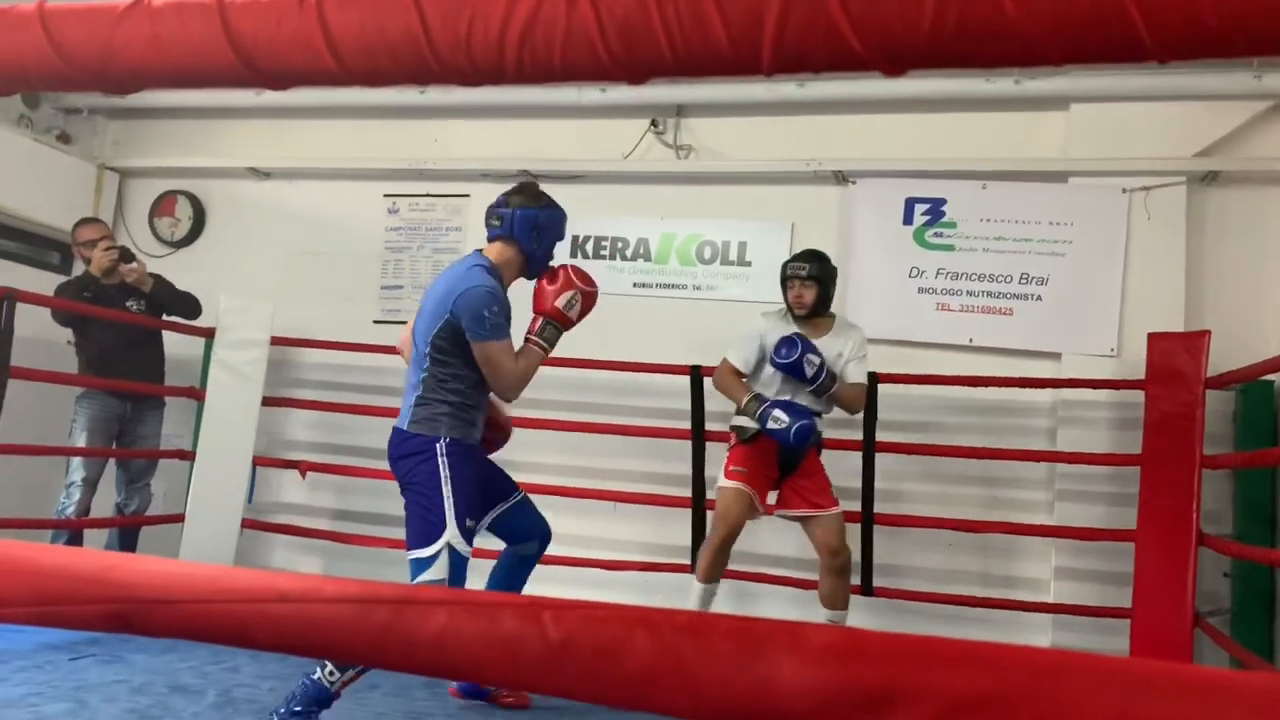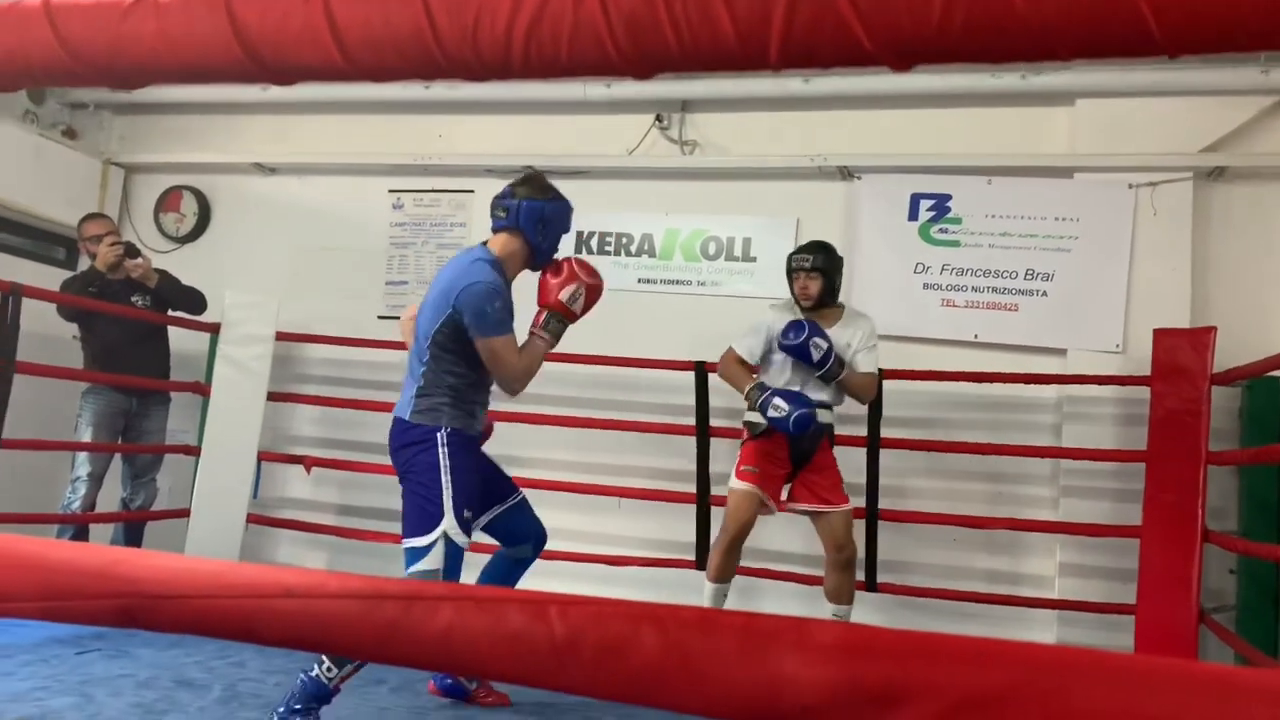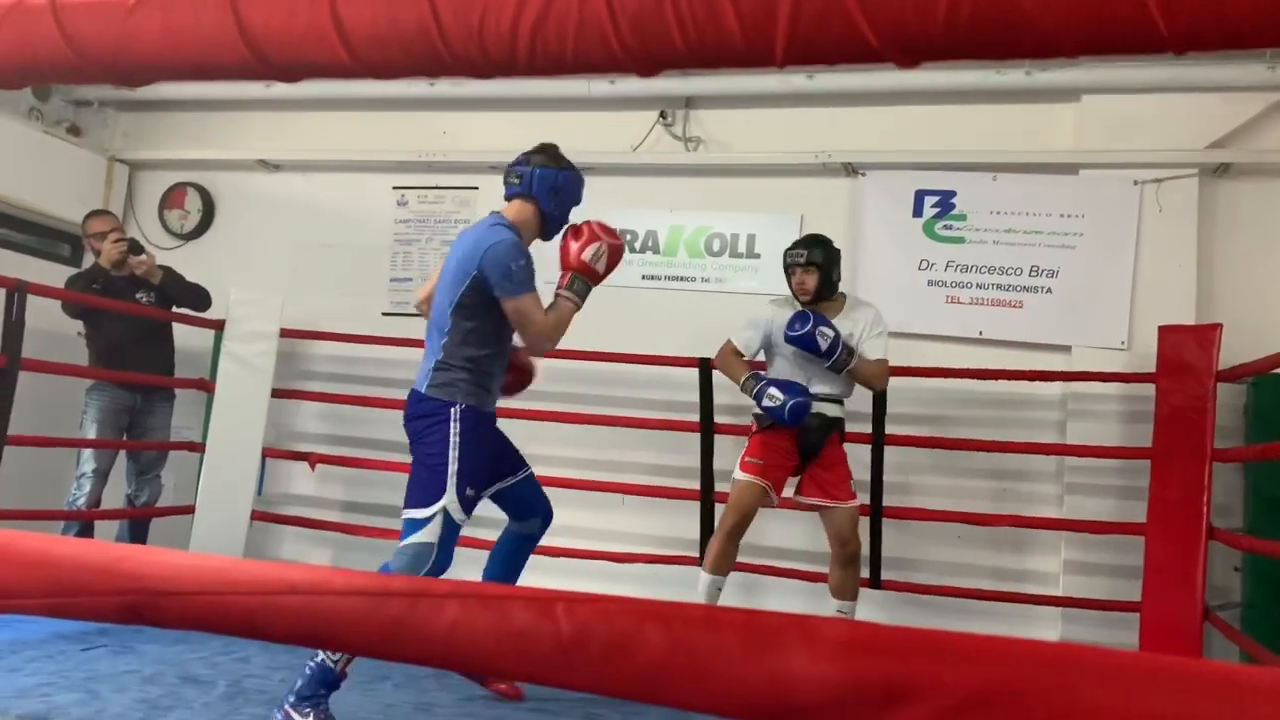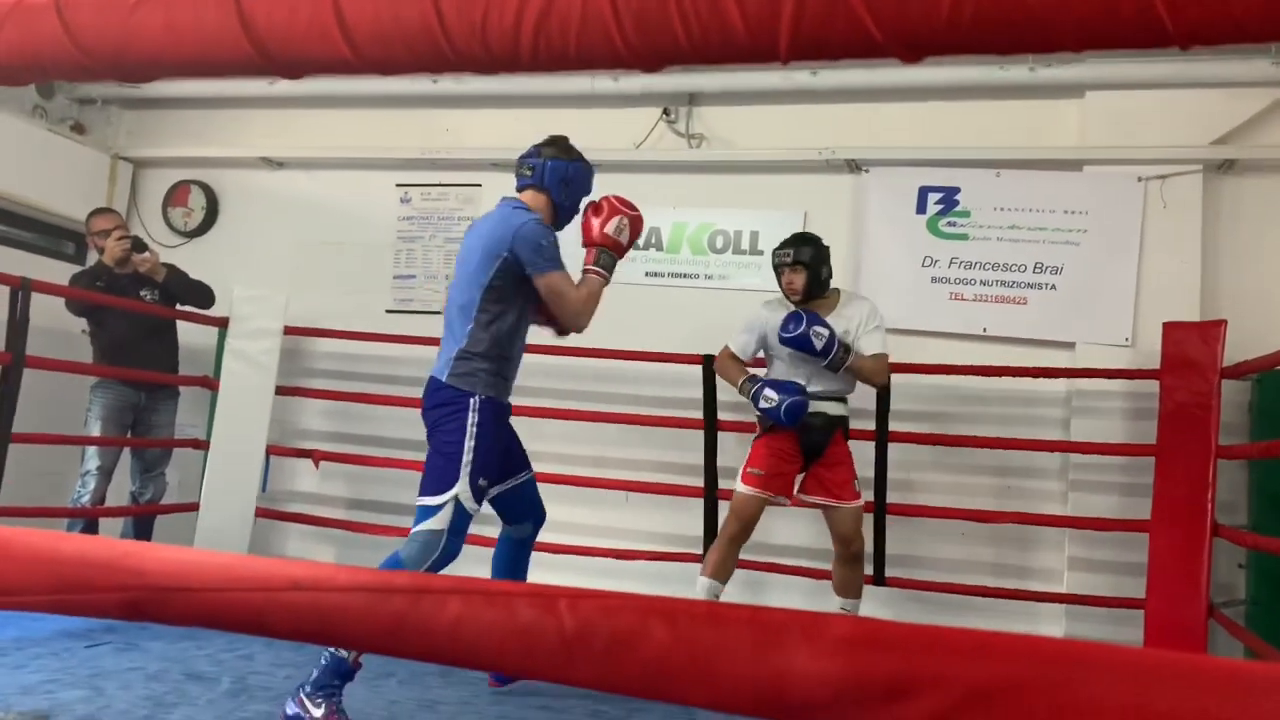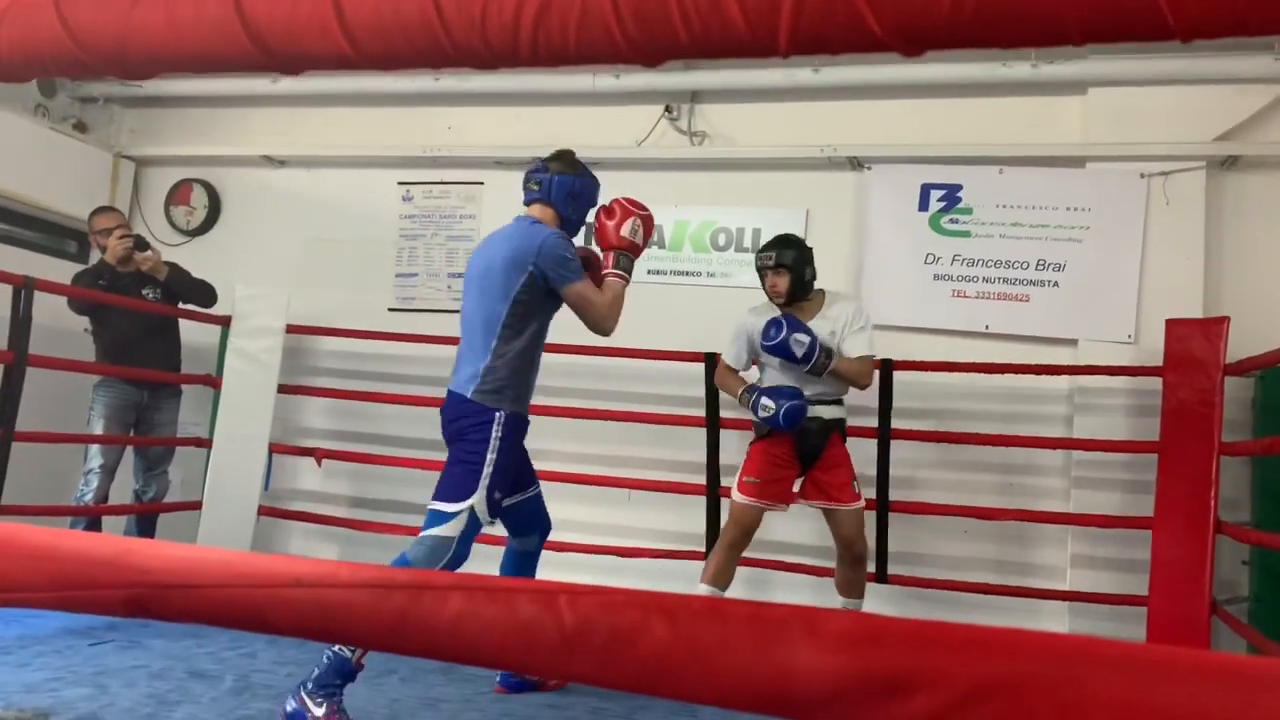
dt=0.1s
person 1, frame 1
left shoulder: (471, 275)
right shoulder: (480, 291)
left elbow: (409, 344)
right elbow: (507, 385)
right wrist: (550, 326)
left hip: (453, 445)
right hip: (433, 447)
left knee: (530, 535)
right knee: (437, 591)
person 1, frame 2
left shoulder: (475, 265)
right shoulder: (483, 283)
left elbow: (410, 327)
right elbow: (512, 377)
right wrist: (554, 317)
left hip: (452, 437)
right hip: (434, 440)
left knee: (525, 539)
right knee: (430, 582)
left ankle: (457, 668)
person 1, frame 3
left shoulder: (485, 235)
right shoulder: (505, 247)
left elbow: (427, 300)
right elbow: (540, 339)
right wrist: (579, 281)
left hip: (467, 414)
right hip: (450, 414)
left knee: (533, 512)
right knee: (423, 558)
person 1, frame 4
left shoulder: (492, 223)
right shoulder: (527, 229)
right elbow: (571, 318)
left wrist: (556, 281)
right wrist: (605, 256)
left hip: (468, 395)
right hip: (467, 401)
left knee: (525, 518)
right knee: (432, 544)
person 1, frame 5
left shoulder: (499, 241)
right shoulder: (549, 243)
right elbow: (602, 322)
left wrist: (580, 271)
right wrist: (621, 259)
left hip: (482, 407)
right hip: (488, 413)
left knee: (531, 530)
right knee: (441, 547)
person 2, frame 1
left shoulder: (850, 337)
right shoulder: (768, 326)
left elbow: (855, 404)
right elbow: (723, 375)
left wrist: (820, 377)
right wrist: (761, 408)
left hip: (803, 447)
right hip: (756, 439)
left knee: (837, 553)
right knee: (724, 531)
person 2, frame 2
left shoulder: (859, 327)
right shoulder: (777, 317)
left elbow: (867, 393)
right elbow: (728, 363)
left wrist: (828, 362)
right wrist: (762, 395)
left hip: (815, 440)
right hip: (768, 432)
left knee: (842, 548)
right knee: (734, 529)
person 2, frame 3
left shoulder: (865, 316)
right shoulder: (777, 312)
left elbow: (879, 380)
right elbow: (725, 356)
left wrist: (836, 351)
right wrist: (757, 385)
left hip: (825, 433)
right hip: (776, 426)
left knee: (847, 543)
right knee: (734, 518)
person 2, frame 4
left shoulder: (861, 310)
right shoulder: (771, 313)
left elbow: (878, 374)
right elbow: (725, 362)
left wrist: (834, 349)
right wrist: (756, 386)
left hip: (830, 430)
right hip: (780, 427)
left knee: (850, 542)
right knee: (737, 523)
person 2, frame 5
left shoulder: (847, 310)
right shoulder: (758, 320)
left elbow: (864, 376)
right elbow: (723, 373)
left wrist: (816, 355)
right wrist: (752, 396)
left hip: (826, 434)
right hip: (775, 431)
left knee: (853, 544)
right knee: (737, 530)
person 3, frame 1
left shoulder: (149, 283)
right shoulder: (75, 290)
left elbow: (192, 309)
right elbow: (61, 316)
left wrist: (148, 285)
right wrist: (94, 274)
left hip: (146, 403)
right hip: (98, 399)
left knee: (135, 496)
right knee: (79, 489)
person 3, frame 2
left shoulder: (154, 278)
right shoulder: (80, 285)
left elbow: (198, 304)
right elbow: (67, 311)
left wrist: (154, 280)
right wrist: (99, 269)
left hip: (152, 398)
right hip: (104, 394)
left knee: (141, 492)
right knee: (84, 483)
person 3, frame 3
left shoulder: (158, 275)
right shoulder: (85, 281)
left elbow: (202, 301)
right elbow: (71, 308)
left wrist: (157, 277)
right wrist: (103, 266)
left hip: (156, 395)
right hip: (108, 391)
left knee: (146, 488)
right knee: (89, 480)
person 3, frame 4
left shoulder: (162, 272)
right shoulder: (88, 280)
left elbow: (206, 298)
right elbow: (75, 306)
left wrist: (160, 275)
right wrist: (106, 263)
left hip: (160, 393)
right hip: (112, 389)
left knee: (150, 485)
right knee: (93, 478)
person 3, frame 5
left shoulder: (165, 271)
right shoulder: (91, 279)
left elbow: (208, 297)
right elbow: (78, 305)
left wrist: (162, 273)
right wrist: (108, 262)
left hip: (163, 391)
right hip: (115, 387)
left knee: (153, 483)
right knee: (97, 476)
